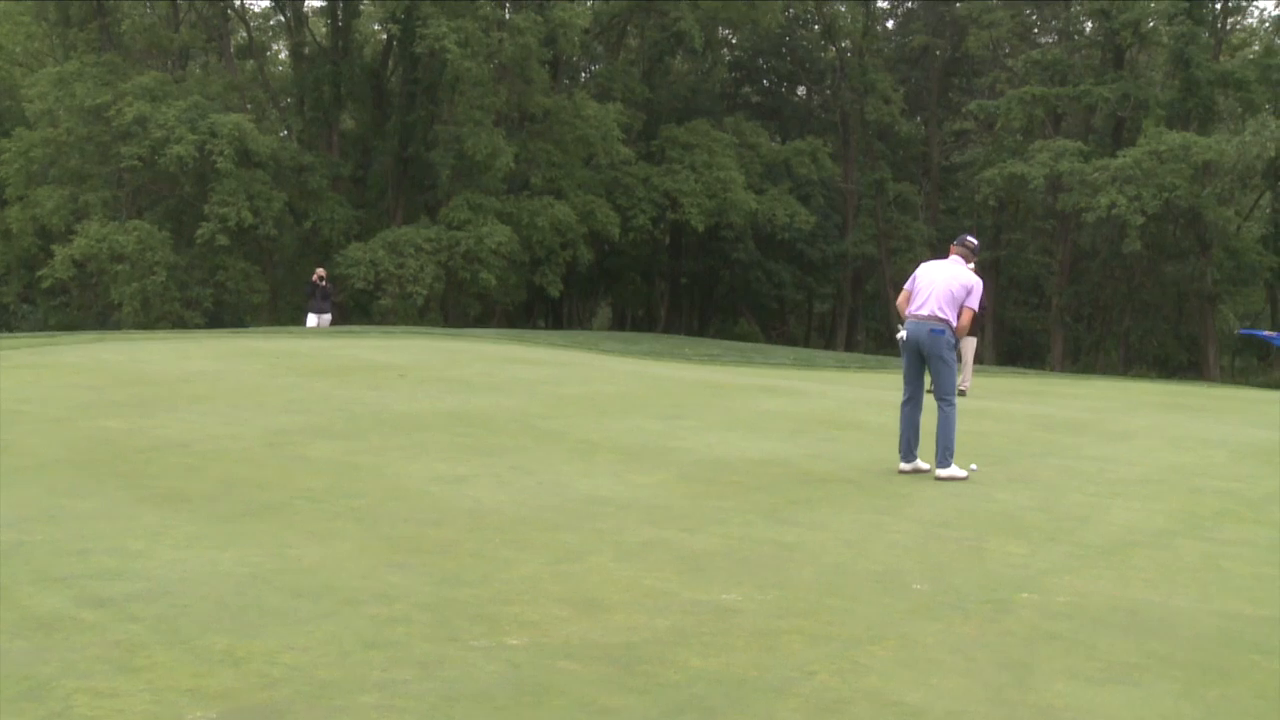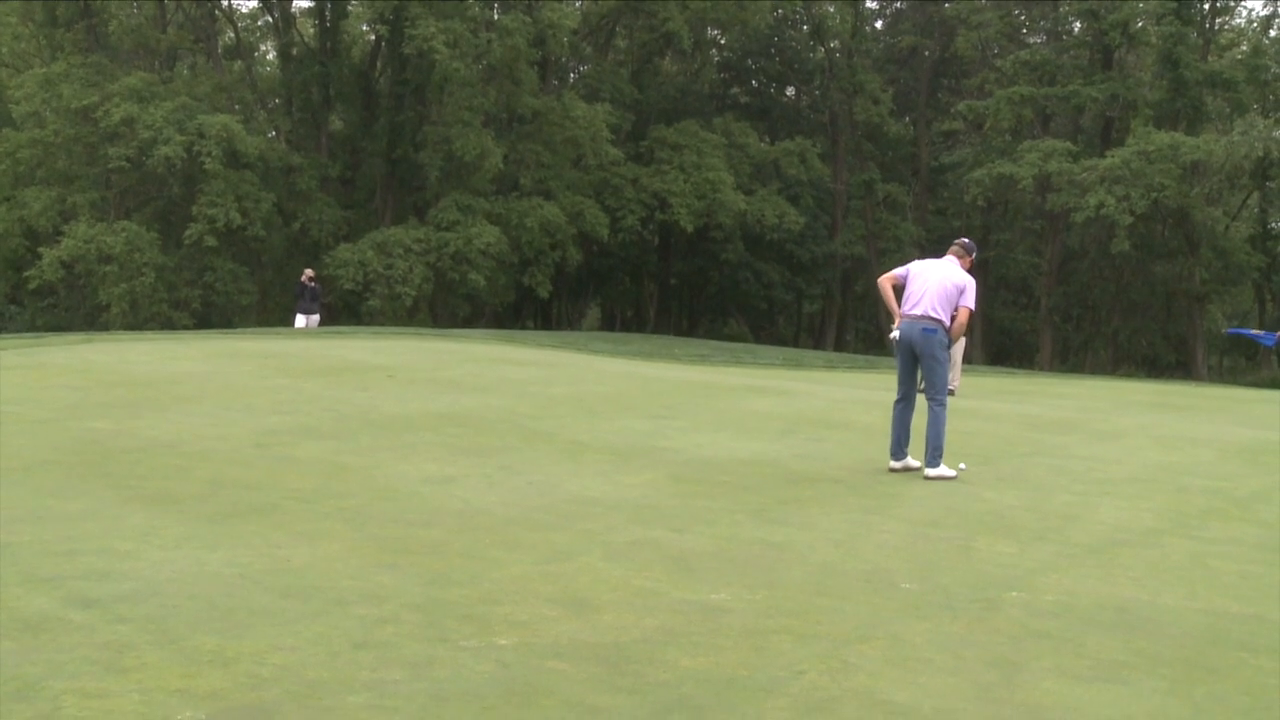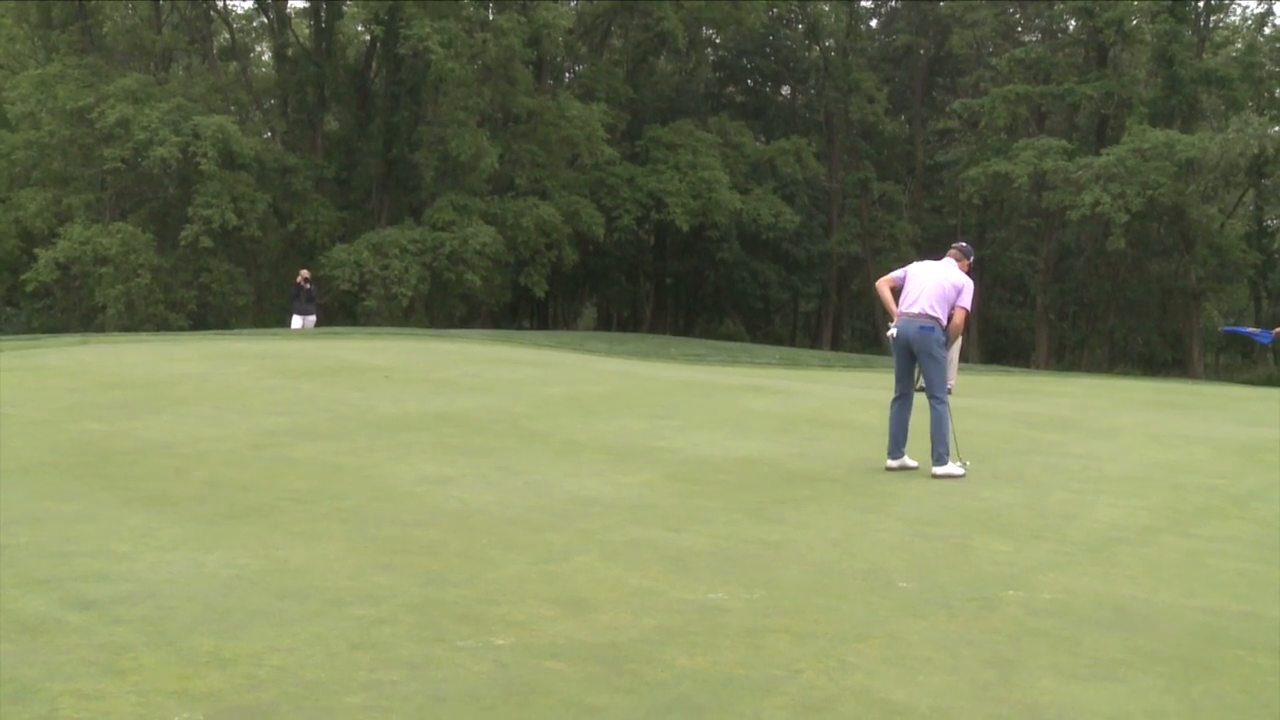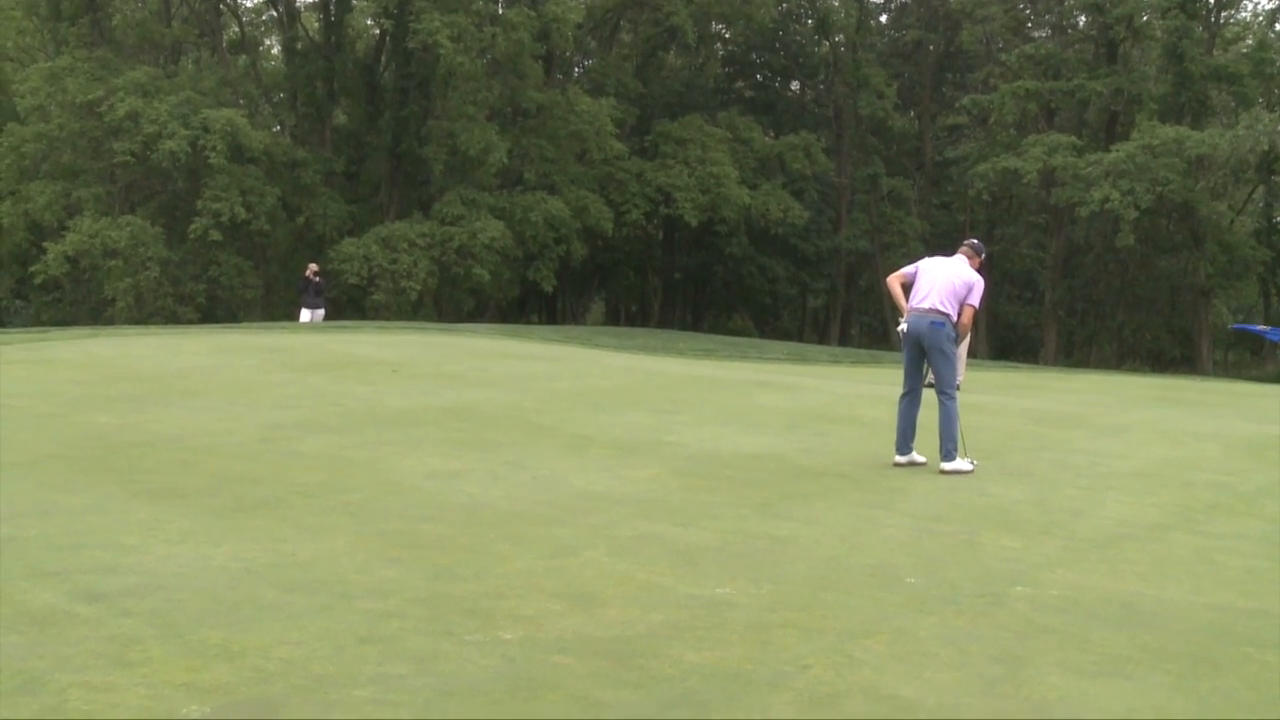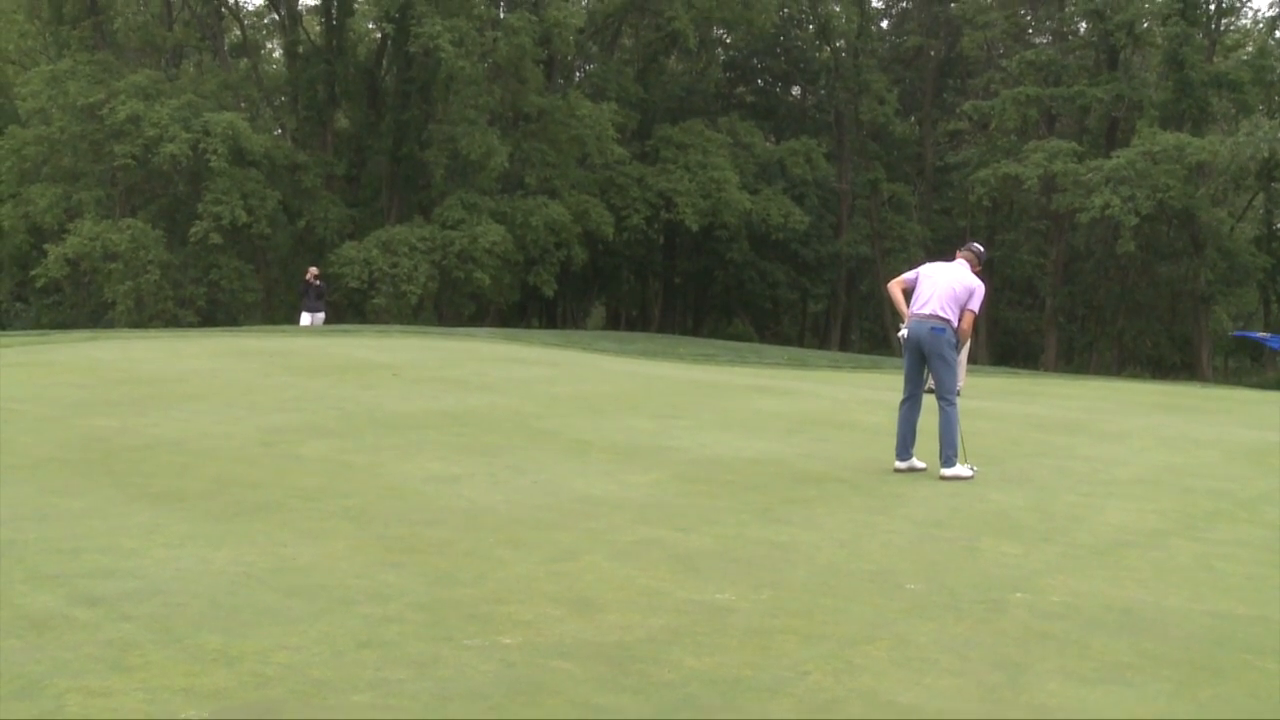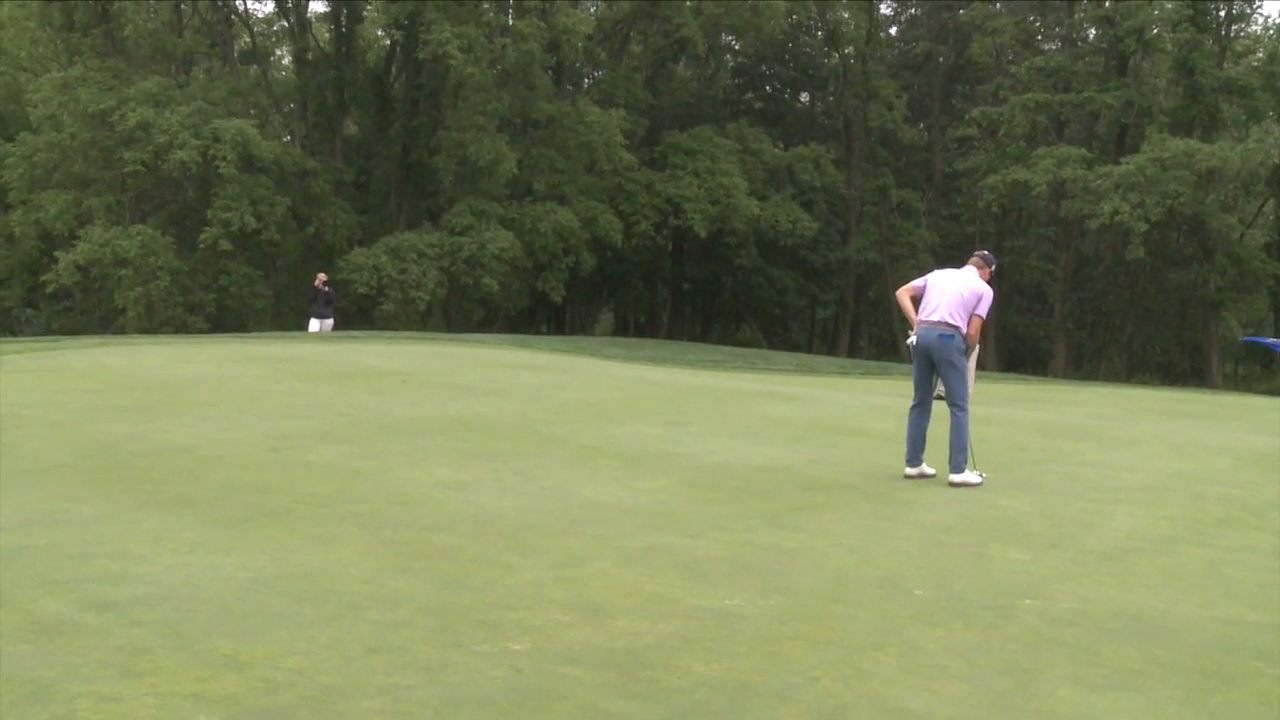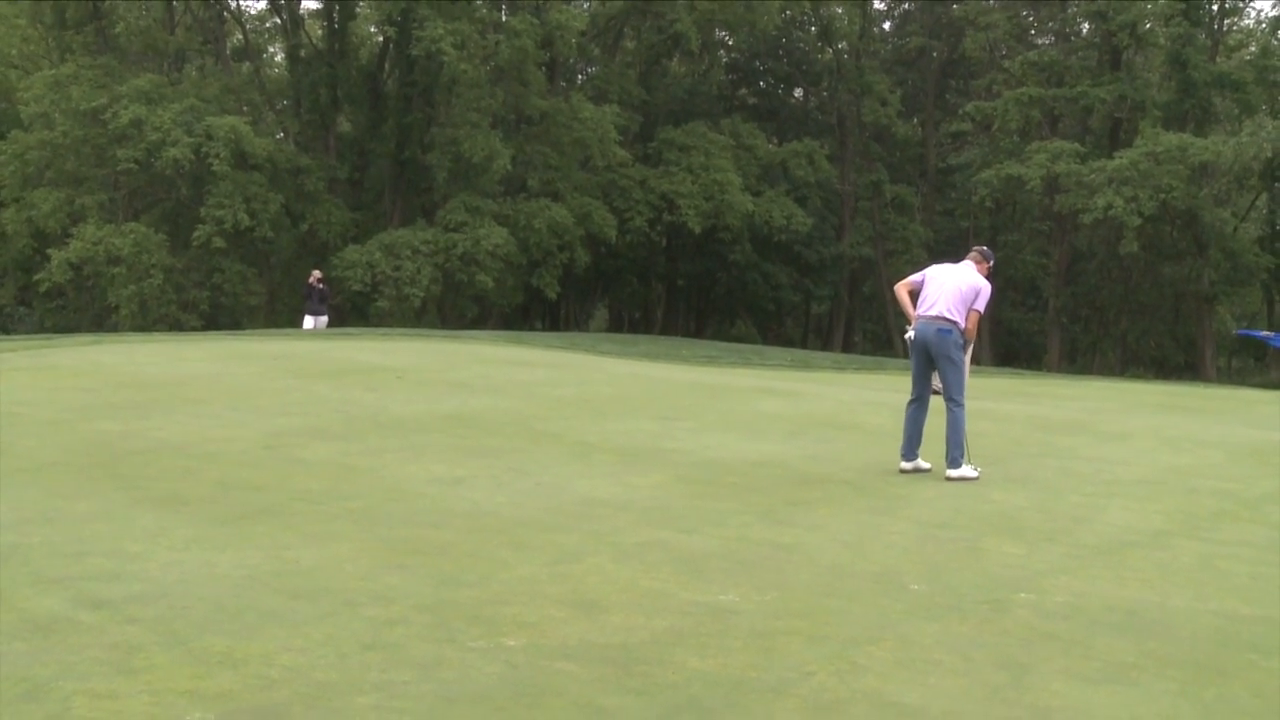
dt=0.7s
person 1, frame 1
left shoulder: (925, 266)
right shoulder: (973, 280)
left elbow: (901, 303)
right elbow: (964, 323)
right wrist: (952, 343)
left hip: (910, 329)
right hip: (938, 333)
left knee: (911, 397)
right knee: (946, 401)
left ankle: (908, 459)
right ankle: (944, 465)
person 1, frame 2
left shoulder: (919, 264)
right shoulder: (966, 279)
left elbow: (883, 280)
right elbow: (961, 321)
left wrist: (898, 316)
right wrist: (947, 345)
left hip: (905, 330)
right hip: (932, 333)
left knee: (904, 396)
right knee: (937, 401)
left ankle: (899, 457)
right ankle: (933, 464)
person 1, frame 3
left shoulder: (918, 265)
right shoulder: (964, 279)
left elbow: (882, 283)
right elbow: (957, 322)
left wrist: (896, 316)
right wrist: (946, 346)
left hip: (902, 327)
right hip: (929, 331)
left knee: (902, 394)
right knee: (937, 399)
left ankle: (895, 456)
right ankle: (941, 462)
person 1, frame 4
left shoulder: (929, 261)
right shoulder: (975, 277)
left elbow: (892, 279)
right elbow: (965, 321)
left wrist: (906, 312)
right wrist: (955, 344)
left hip: (913, 323)
right hip: (939, 326)
left knee: (911, 390)
right knee: (946, 394)
left ankle: (904, 452)
right ankle: (949, 458)
person 1, frame 5
left shoulder: (930, 267)
right shoulder: (975, 283)
left elbow: (894, 285)
right elbow: (965, 326)
left wrist: (907, 318)
right wrist: (956, 350)
left hip: (913, 329)
right hip: (939, 332)
left knee: (911, 396)
right knee: (947, 400)
left ankle: (903, 457)
right ankle: (949, 464)
person 1, frame 6
left shoulder: (939, 273)
right shoulder: (984, 288)
left elbow: (902, 293)
right elbow: (973, 332)
left wrist: (916, 324)
right wrist: (966, 356)
left hip: (923, 336)
right hip: (948, 339)
left knee: (921, 402)
right knee: (959, 407)
left ankle: (914, 463)
right ankle: (958, 470)
person 1, frame 7
left shoulder: (937, 268)
right shoulder: (982, 283)
left elbow: (900, 288)
right elbow: (970, 326)
left wrist: (914, 319)
right wrist: (964, 350)
left hip: (920, 330)
right hip: (946, 334)
left knee: (918, 396)
right knee: (955, 402)
left ankle: (909, 458)
right ankle: (955, 465)
